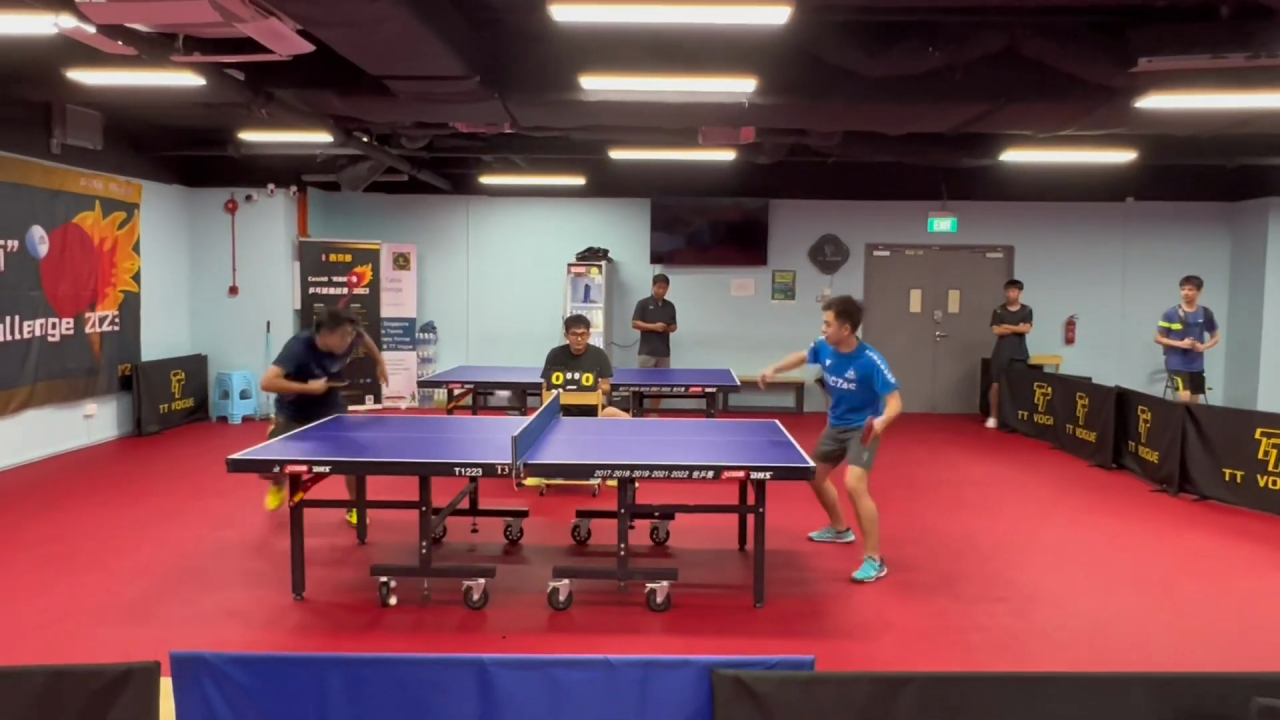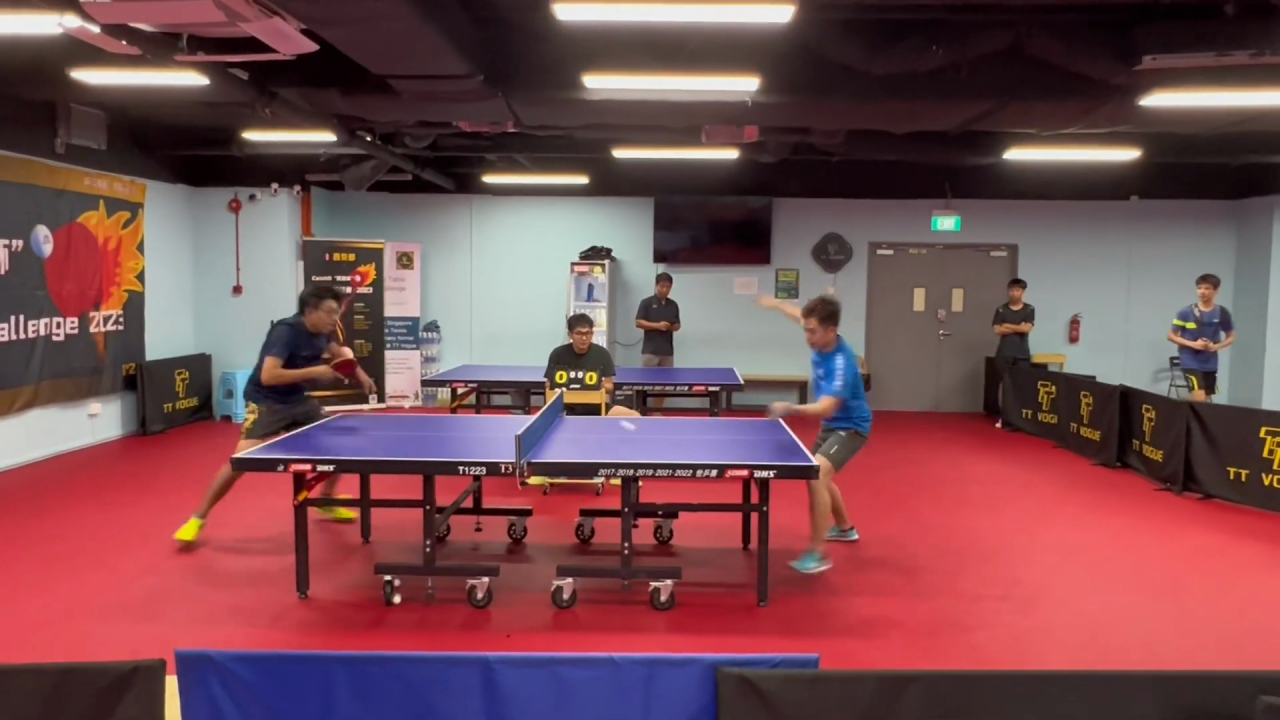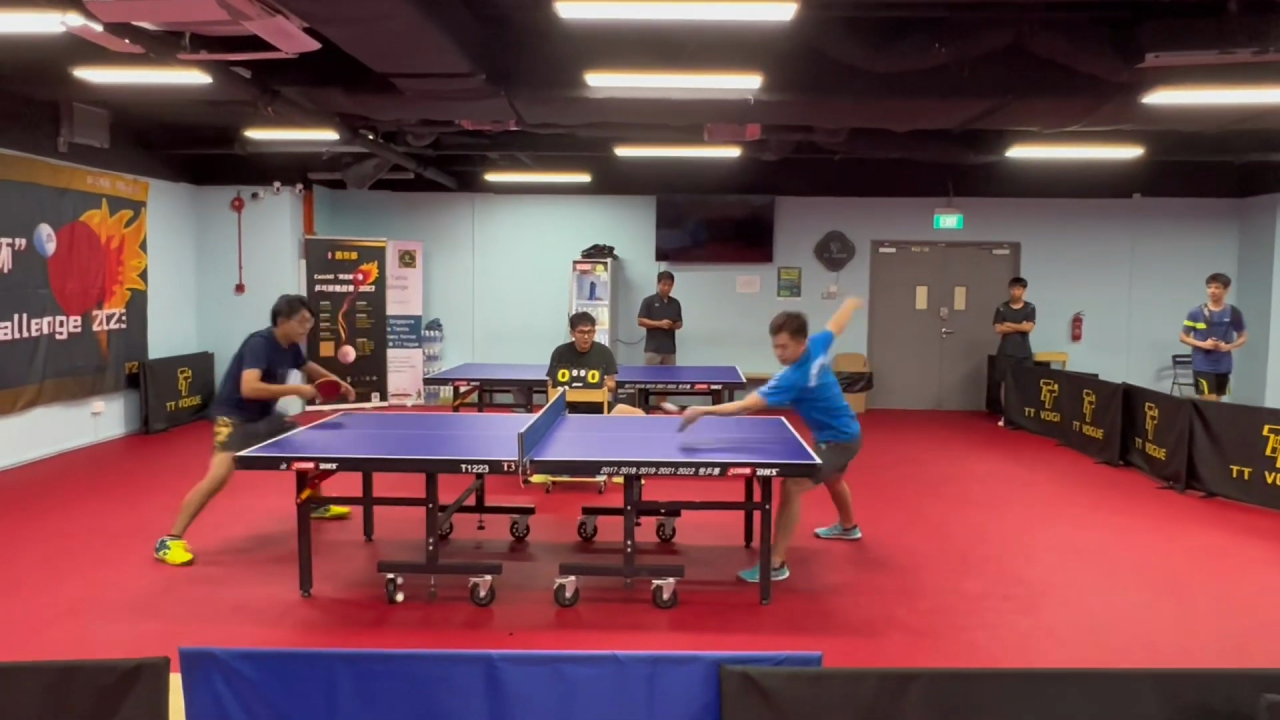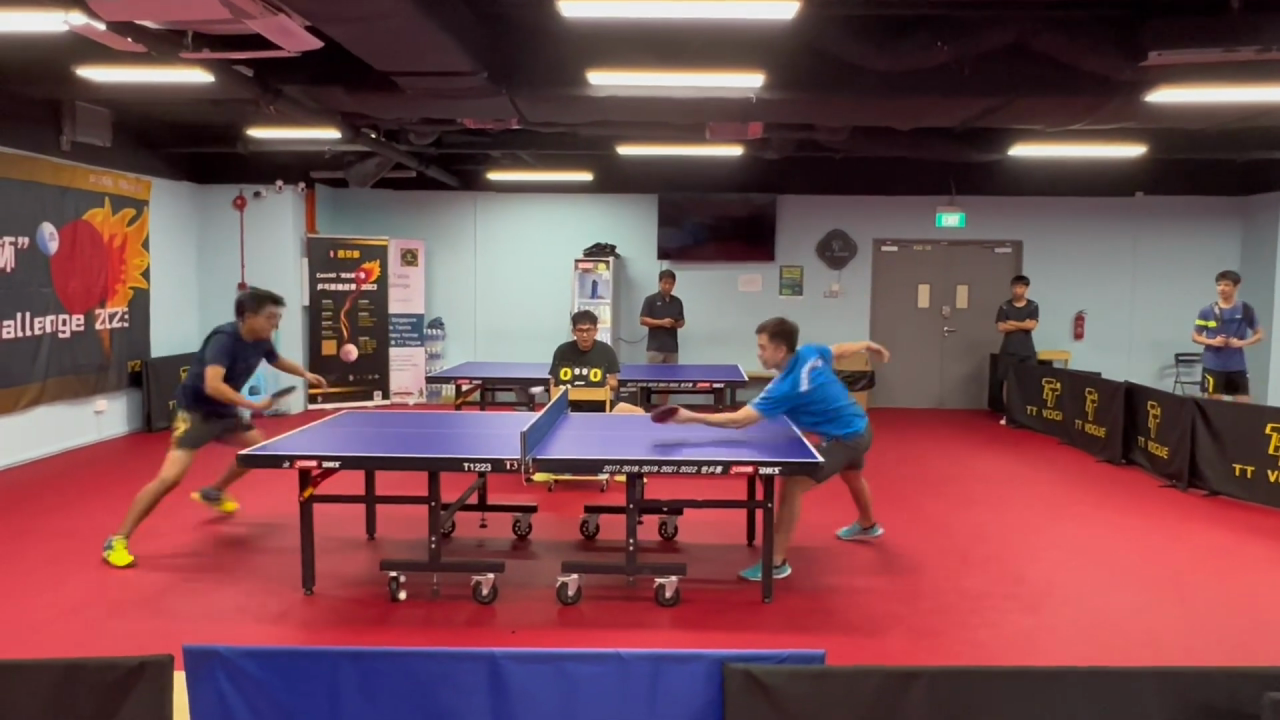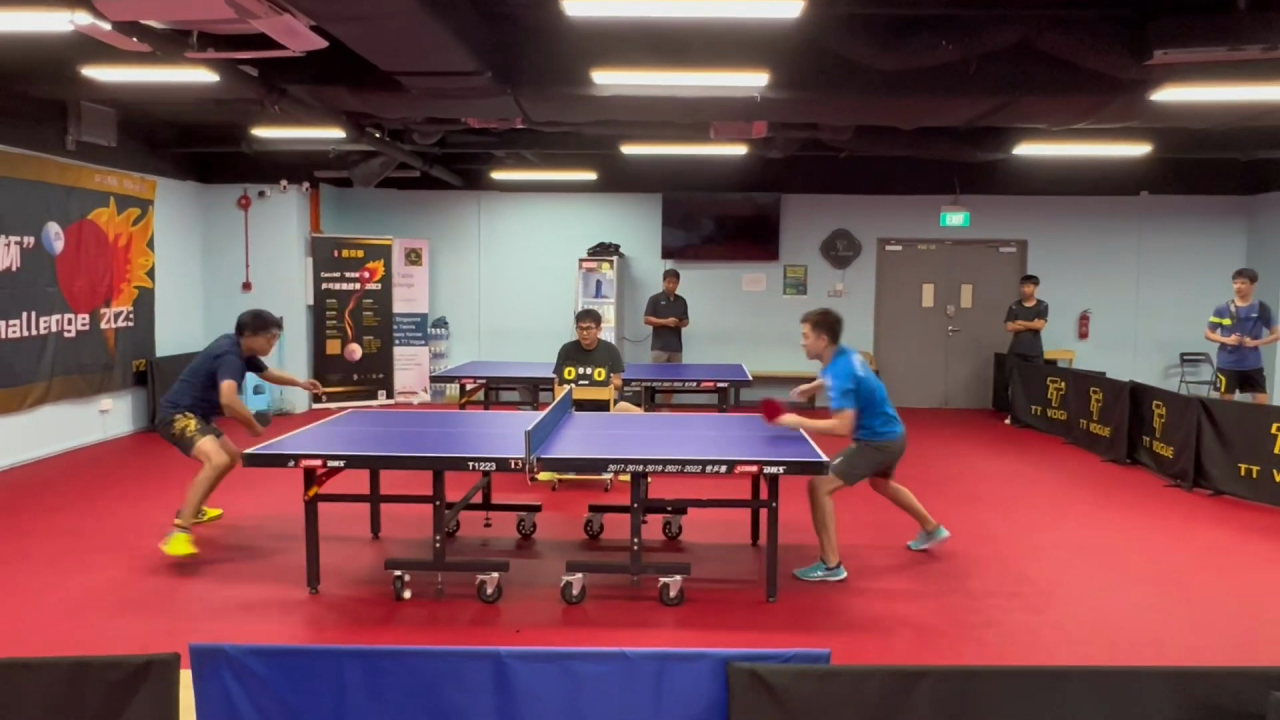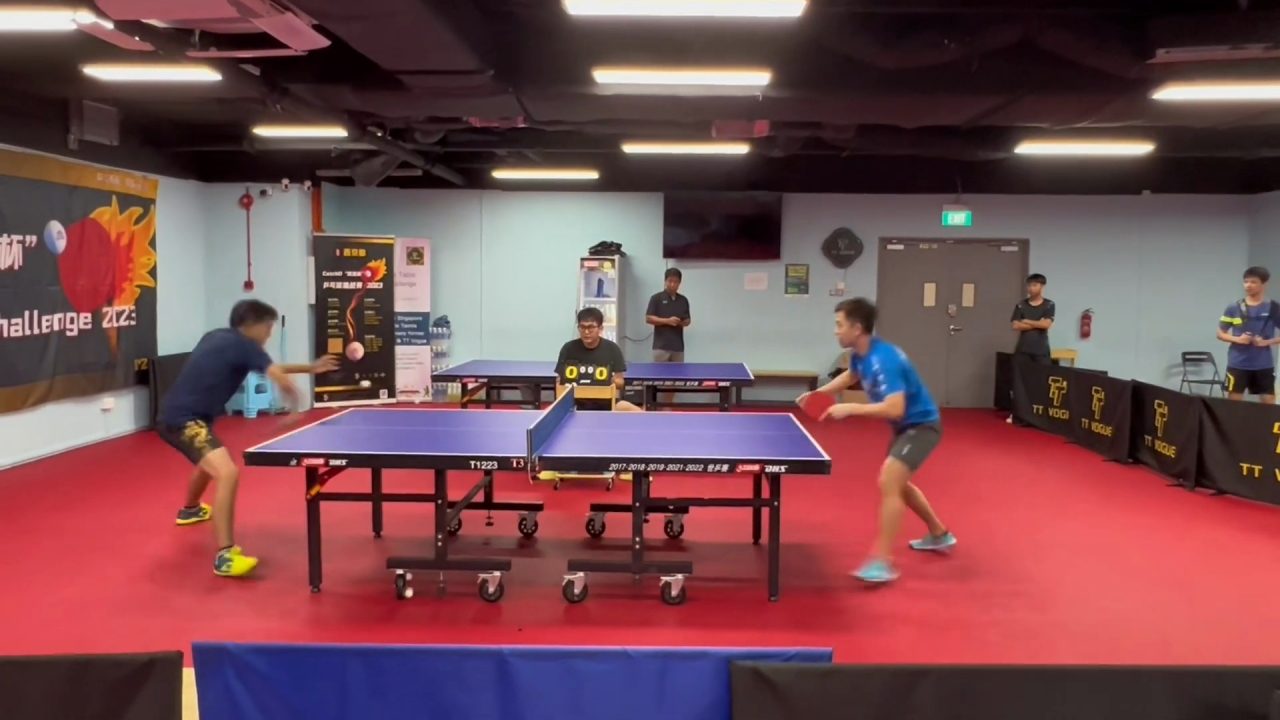
dt=0.2s
person 1, frame 1
left shoulder: (871, 362)
right shoulder: (824, 347)
left elbow: (895, 402)
right elbow: (802, 357)
left wrist: (882, 421)
right wrist: (774, 370)
left hip: (864, 428)
right hip: (836, 426)
left knee: (854, 485)
right knee: (815, 476)
left ankle: (874, 558)
right ankle: (838, 528)
person 1, frame 2
left shoulder: (842, 362)
right shoulder: (823, 341)
left elbow: (826, 409)
right elbow: (803, 315)
left wrist: (791, 409)
right wrist: (776, 305)
left hip: (850, 429)
right hip: (832, 426)
left knee: (817, 476)
right knee: (825, 477)
left ankle: (817, 554)
right ankle: (844, 528)
person 1, frame 3
left shoulder: (794, 379)
right shoulder: (817, 346)
left elbow: (747, 405)
right elbow: (836, 323)
left wrist: (704, 410)
right wrist: (849, 305)
left hip: (840, 441)
right hip: (849, 434)
left knee: (791, 487)
right knee: (832, 479)
left ankle: (777, 564)
right ankle: (846, 527)
person 1, frame 4
left shoulder: (784, 387)
right shoulder: (810, 353)
left elbow: (740, 420)
right elbow: (842, 350)
left wrist: (691, 416)
right wrist: (870, 346)
left hip: (842, 438)
right hip: (860, 430)
left knee: (790, 488)
right knee: (851, 478)
left ankle: (777, 562)
right ankle: (867, 524)
person 1, frame 5
left shoulder: (839, 372)
right shoulder: (843, 356)
left elbow: (843, 427)
left wrist: (799, 421)
right wrist: (808, 388)
left hip: (877, 441)
right hip: (891, 436)
left knee: (818, 487)
right knee: (882, 485)
left ankle: (831, 564)
right ankle: (933, 530)
person 1, frame 6
left shoulder: (882, 360)
right shoulder: (860, 353)
left elbow: (896, 409)
right elbow: (850, 376)
left wrist: (849, 408)
right wrist: (816, 394)
left hip: (921, 425)
right hip: (905, 427)
left knee: (888, 482)
right knee: (897, 483)
left ankle: (882, 561)
right ankle: (939, 533)
person 2, frame 1
left shoulder: (351, 338)
right shoulder: (298, 347)
left elbow: (364, 339)
right elbow: (266, 383)
left wrist: (381, 365)
right wrist: (307, 388)
left hip: (329, 408)
right hip: (293, 412)
left ankle: (354, 507)
right ankle: (279, 487)
person 2, frame 2
left shoulder: (322, 331)
right shoulder: (286, 331)
left elbow: (333, 350)
right elbow: (268, 376)
left wrist: (358, 373)
right wrist: (313, 372)
left hip: (298, 400)
right hip: (266, 402)
left ankle: (327, 503)
right ankle: (198, 518)
person 2, frame 3
left shoulder: (291, 347)
right shoulder: (260, 344)
left elbow: (308, 367)
right elbow: (249, 389)
left wrist: (338, 384)
right wrist: (295, 390)
left hip: (264, 415)
right hip: (233, 415)
right knee: (218, 477)
left ankle: (316, 506)
right ankle: (172, 540)
person 2, frame 4
left shoulder: (260, 341)
right shoulder: (225, 339)
left elbow: (279, 361)
right elbow: (212, 385)
left wrist: (305, 374)
right wrist: (251, 405)
left hip: (221, 410)
right hip: (193, 410)
left knee: (259, 447)
right knee: (172, 475)
left ankle: (213, 494)
right ankle: (119, 539)
person 2, frame 5
left shoulder: (239, 350)
right shoulder: (229, 357)
left elbow: (268, 374)
right elbow: (228, 399)
left wrist: (300, 383)
right wrist: (254, 428)
left hip: (188, 414)
right hip: (178, 415)
left knee: (230, 455)
right knee: (218, 461)
left ankle: (193, 510)
right ankle: (180, 535)
person 2, frame 6
left shoulder: (222, 339)
right shoulder: (242, 345)
left elbow: (272, 368)
right elbow: (281, 379)
left wrist: (310, 368)
right wrist: (294, 403)
left hip: (179, 417)
right hip: (183, 421)
left knee: (213, 461)
right knee: (228, 475)
left ankle: (189, 510)
right ankle: (226, 554)
